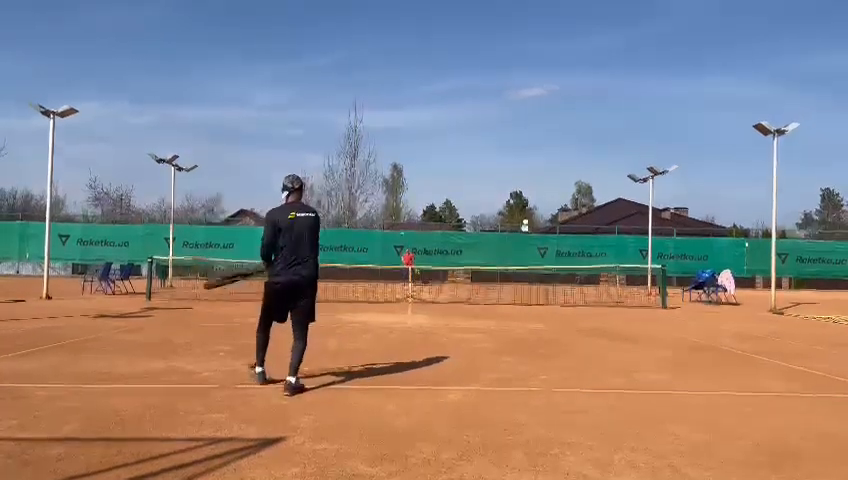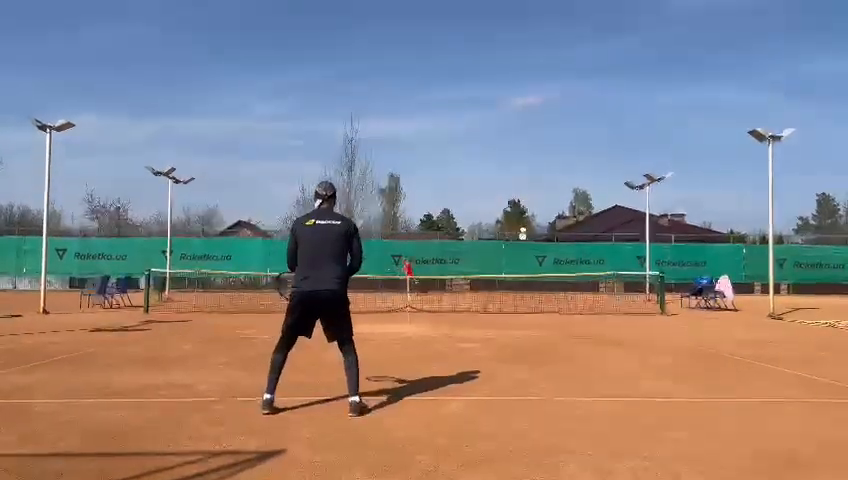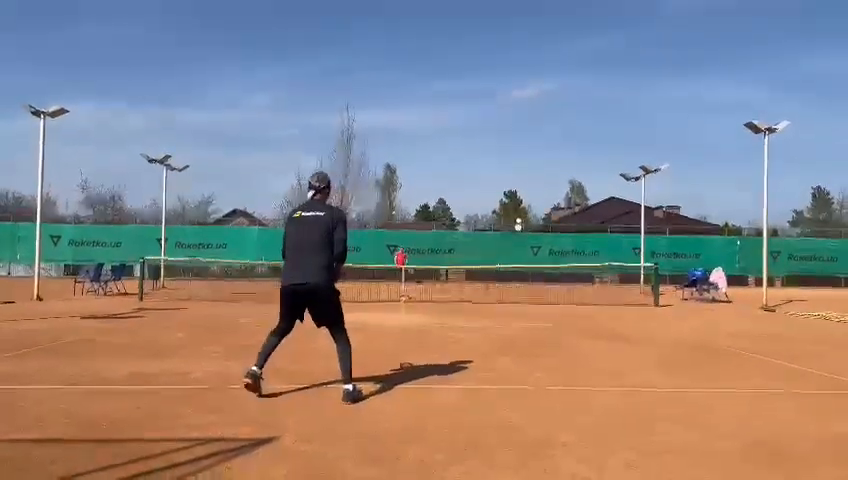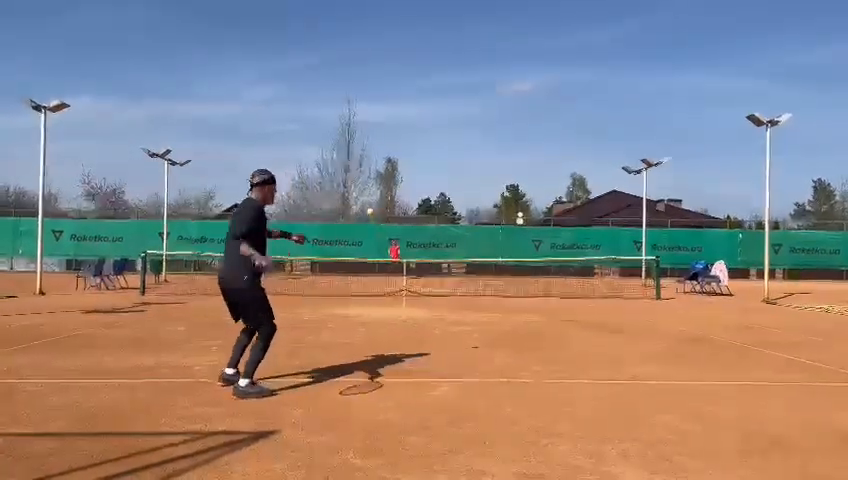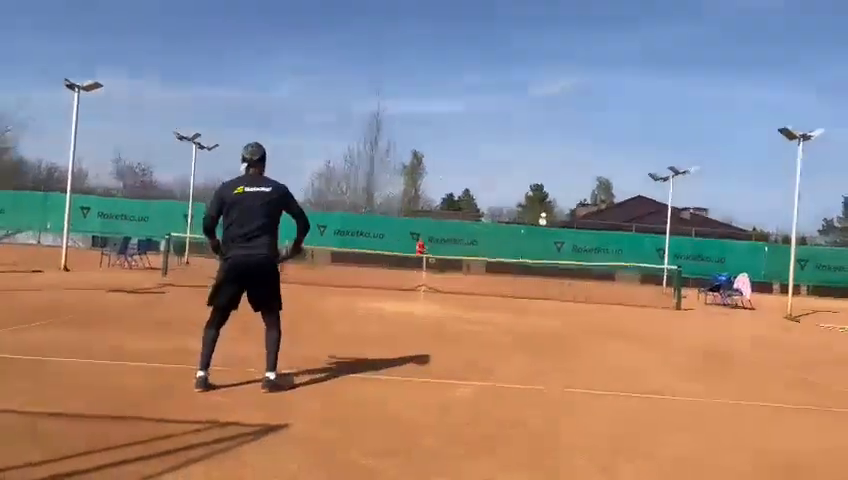
dt=1s
person 1, frame 1
left shoulder: (274, 215)
right shoulder: (313, 215)
left elbow: (265, 251)
left hip: (279, 280)
right hip: (306, 280)
left knee: (264, 324)
right knee: (300, 332)
left ankle: (260, 370)
right ankle: (291, 379)
person 1, frame 2
left shoulder: (300, 223)
right shoulder: (347, 224)
left elbow: (291, 262)
right elbow: (356, 262)
left hip: (302, 292)
right hip: (334, 293)
left knee: (284, 343)
right knee: (347, 346)
left ankle: (268, 398)
right ankle: (355, 400)
person 1, frame 3
left shoulder: (294, 214)
right shoulder: (336, 214)
left elbow: (285, 252)
right elbow: (340, 252)
right wrist: (335, 272)
left hip: (290, 282)
right hip: (320, 283)
left knee: (282, 328)
right knee: (339, 334)
left ankle: (255, 371)
right ankle: (348, 388)
person 1, frame 4
left shoulder: (254, 210)
right shoulder: (251, 209)
left elbow: (261, 233)
right elbow: (238, 242)
left wrist: (287, 235)
right wrist: (256, 256)
left hip: (231, 279)
right hip: (242, 280)
left knee: (252, 326)
right knee: (267, 328)
left ankle: (229, 372)
right ankle: (244, 383)
person 1, frame 5
left shoulder: (226, 189)
right shoulder: (278, 190)
left elbow: (208, 225)
right elbow: (303, 223)
left wrist: (217, 248)
right wrist: (295, 247)
left hip: (233, 260)
right hip: (264, 261)
left knee: (216, 318)
right knee: (272, 319)
left ankle: (202, 374)
right ankle: (270, 376)
